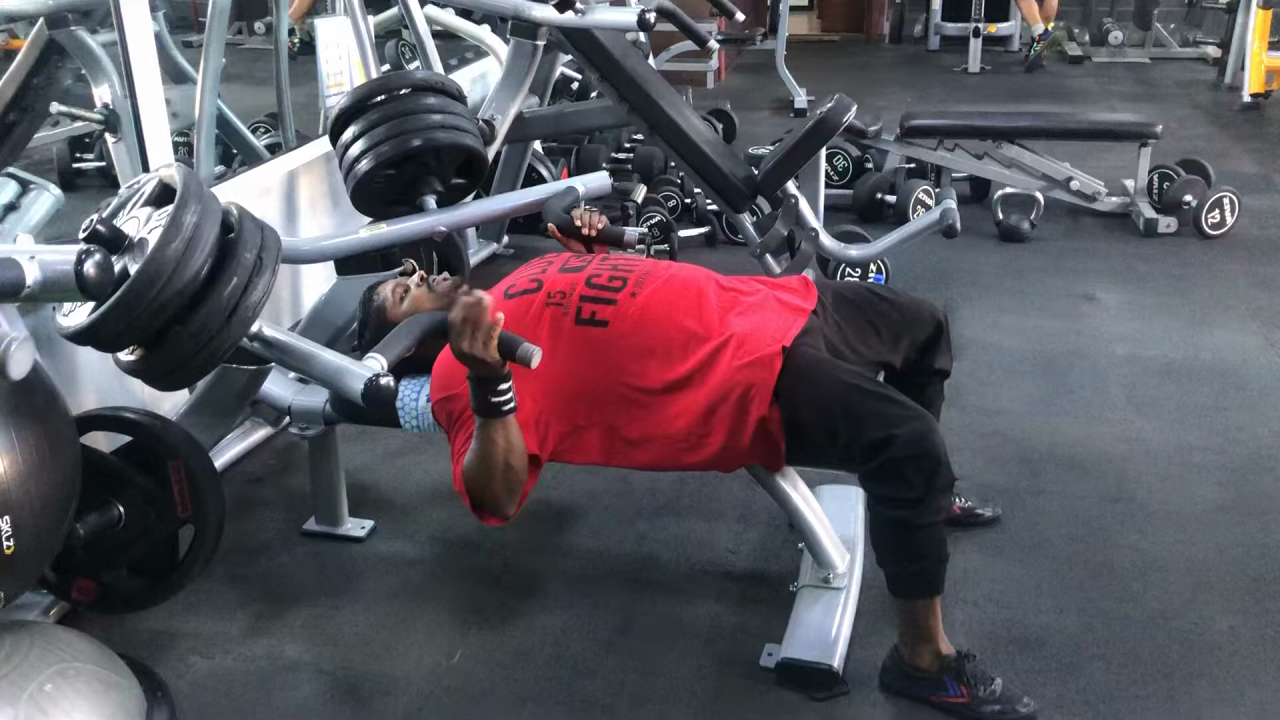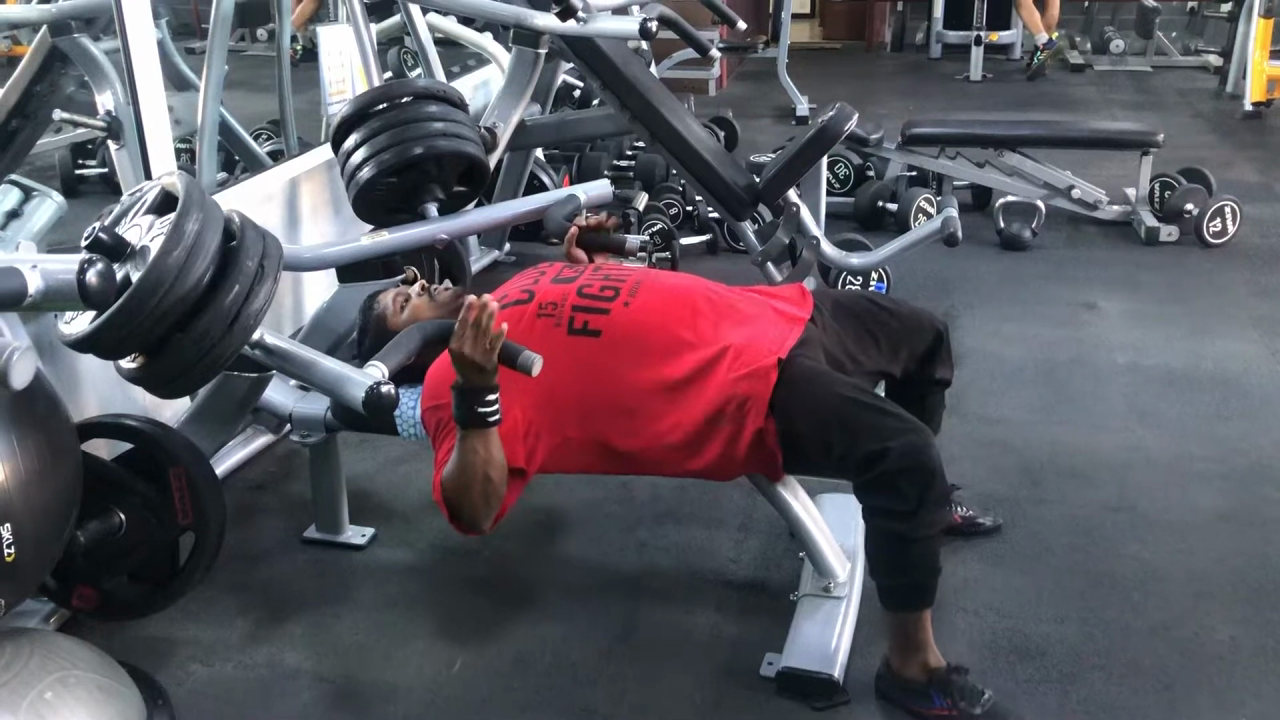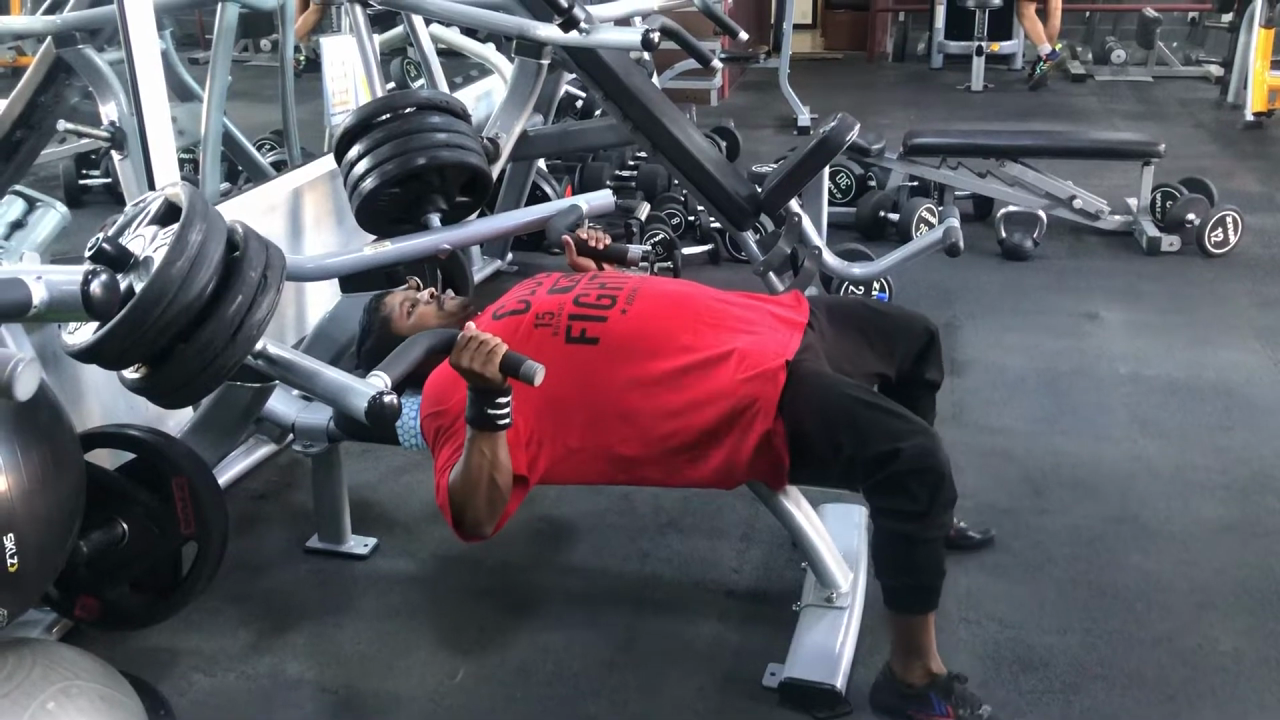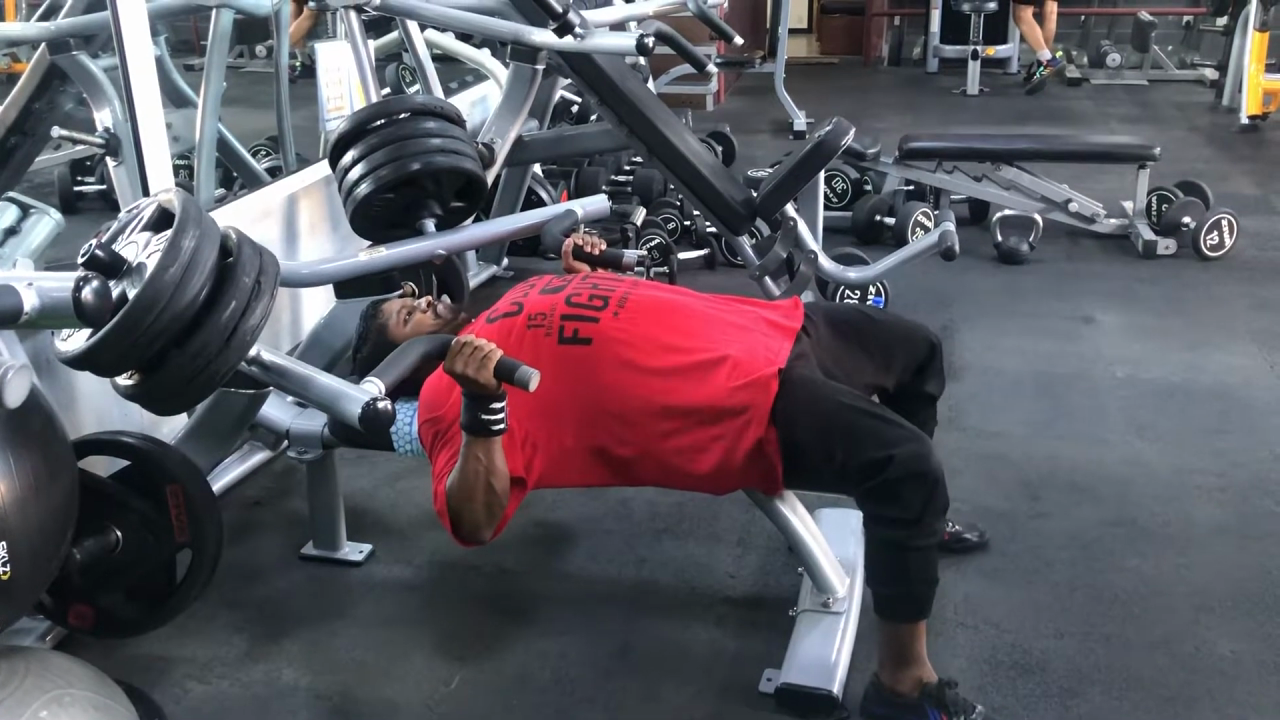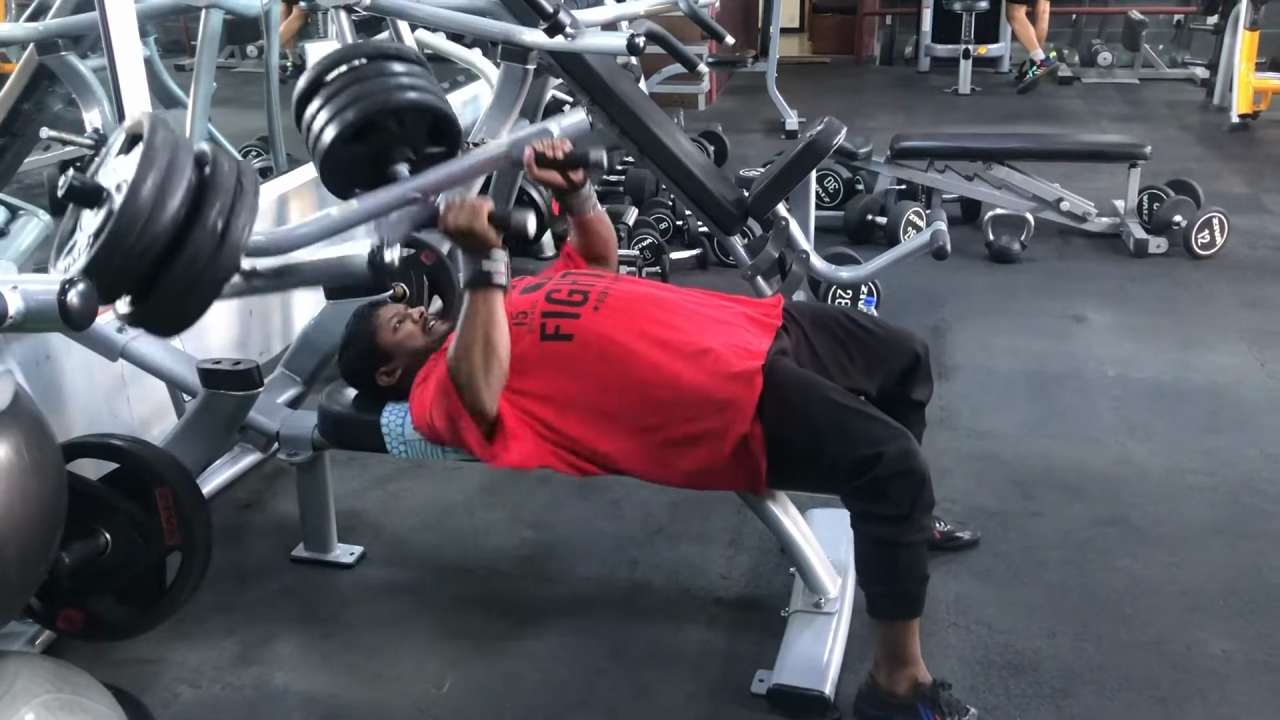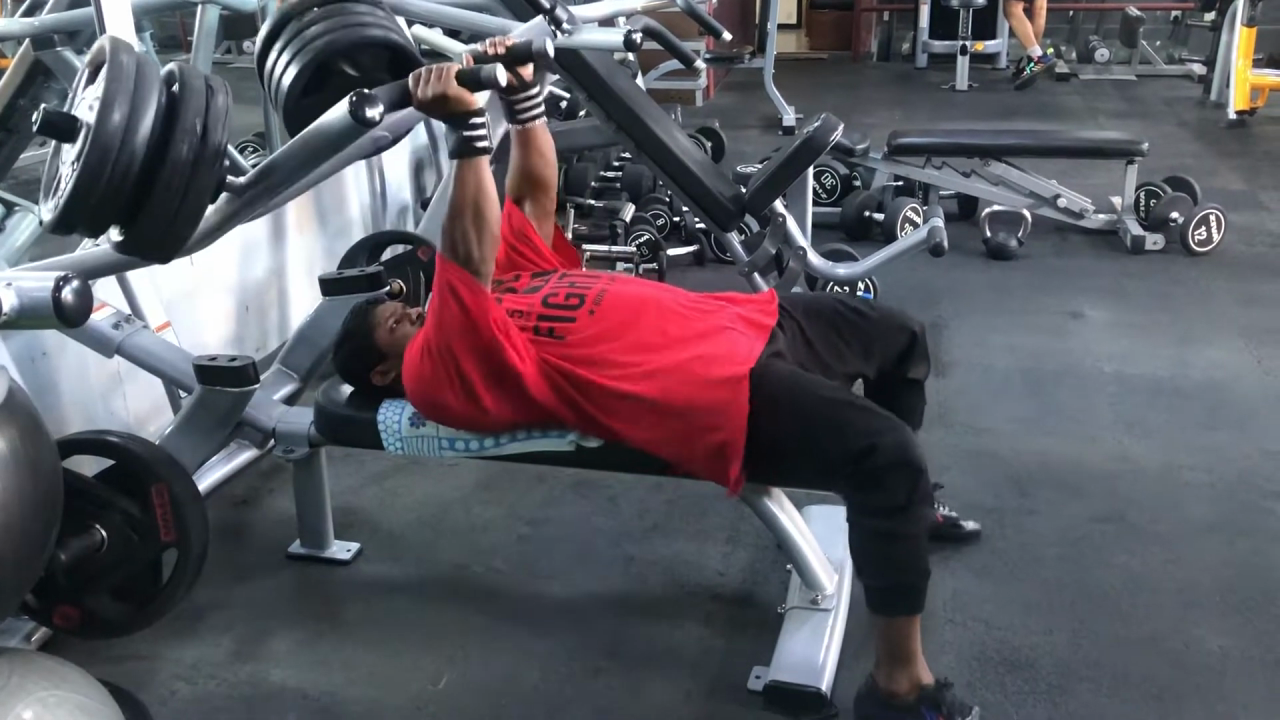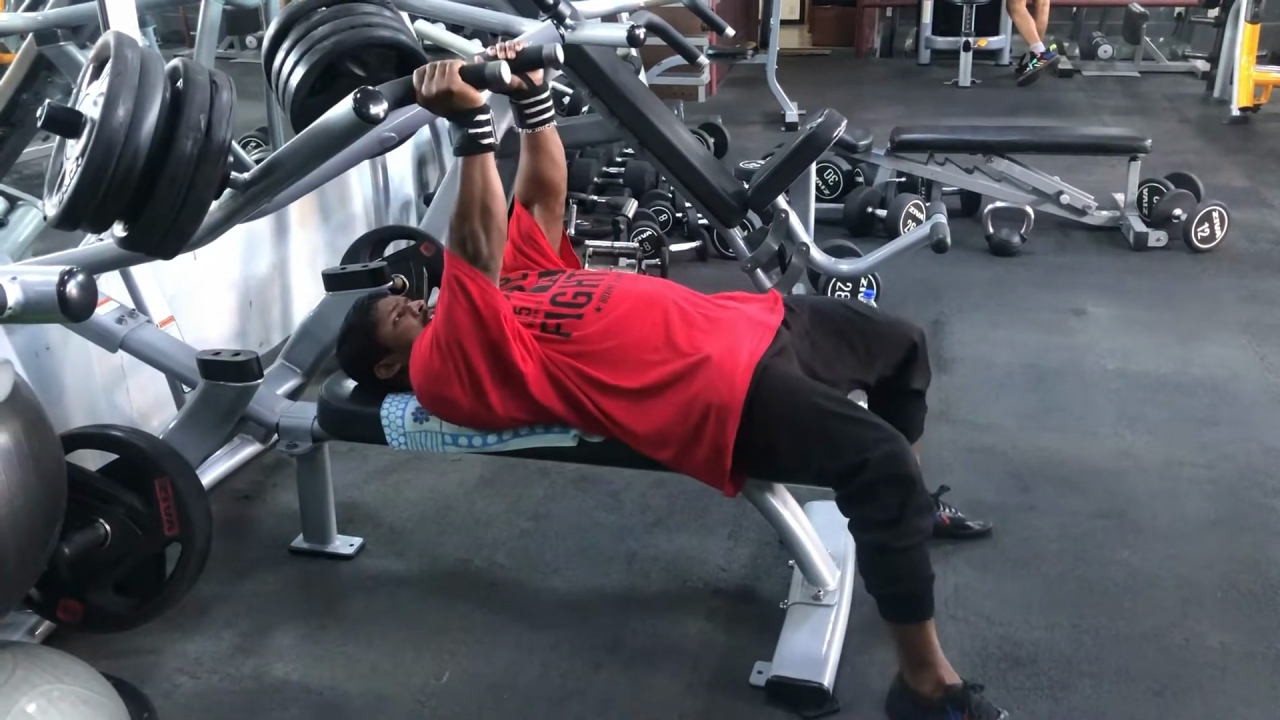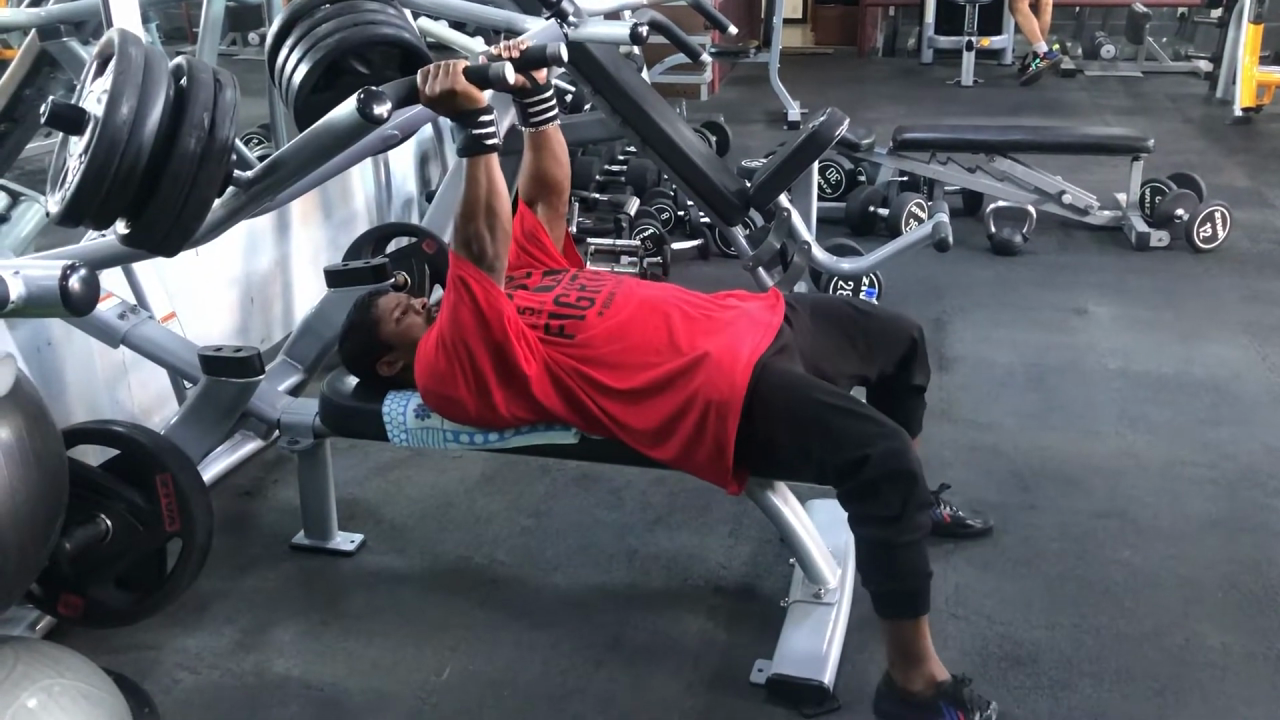
dt=0.5s
person 1, frame 1
left shoulder: (513, 290)
right shoulder: (458, 366)
right elbow: (497, 498)
left wrist: (592, 246)
right wrist: (488, 380)
right hip: (747, 379)
left knee: (921, 326)
right knee: (911, 443)
left ankle: (915, 495)
right ankle: (924, 658)
person 1, frame 2
left shoulder: (508, 300)
right shoulder: (452, 374)
right elbow: (474, 511)
left wrist: (594, 258)
right wrist: (474, 390)
right hip: (744, 389)
left knee: (923, 336)
right knee: (905, 453)
left ankle: (919, 507)
right ankle: (913, 666)
person 1, frame 3
left shoulder: (509, 309)
right shoulder: (451, 385)
right elbow: (476, 517)
left wrist: (597, 268)
right wrist: (486, 399)
right hip: (746, 396)
left knee: (914, 340)
right knee: (915, 456)
left ankle: (914, 513)
person 1, frame 4
left shoulder: (508, 315)
right shoulder: (446, 395)
right elbow: (476, 524)
left wrist: (592, 272)
right wrist: (481, 403)
right hip: (738, 403)
left knee: (917, 350)
right knee: (908, 465)
left ankle: (910, 528)
person 1, frame 5
left shoulder: (504, 302)
right shoulder: (439, 387)
left elbow: (602, 259)
right elbow: (482, 404)
left wrist: (572, 188)
right wrist: (481, 262)
right hip: (727, 398)
left knee: (904, 358)
right knee: (893, 462)
left ankle: (900, 523)
person 1, frame 6
left shoulder: (500, 290)
right shoulder: (440, 369)
left elbow: (533, 194)
right elbow: (467, 254)
left wrist: (521, 93)
right wrist: (466, 126)
right hip: (713, 395)
left knee: (898, 339)
right knee: (887, 452)
left ankle: (901, 508)
person 1, frame 7
left shoulder: (504, 286)
right shoulder: (445, 365)
left elbow: (541, 196)
right elbow: (474, 247)
left wrist: (528, 95)
right wrist: (468, 123)
right hip: (717, 390)
left knee: (898, 345)
right knee: (879, 461)
left ankle: (907, 511)
person 1, frame 8
left shoulder: (511, 283)
right shoulder: (451, 364)
left elbow: (546, 195)
right elbow: (478, 250)
left wrist: (533, 93)
right wrist: (472, 124)
right hip: (720, 389)
left knee: (900, 340)
right knee: (883, 458)
left ankle: (910, 507)
